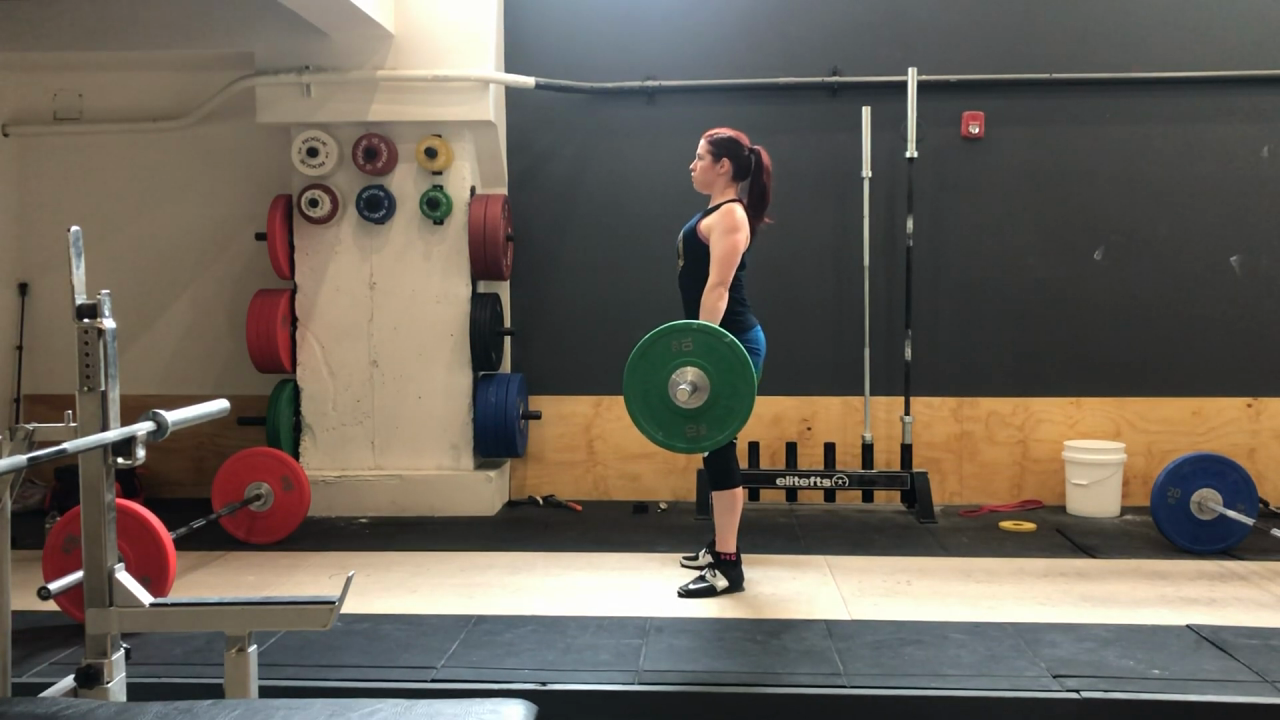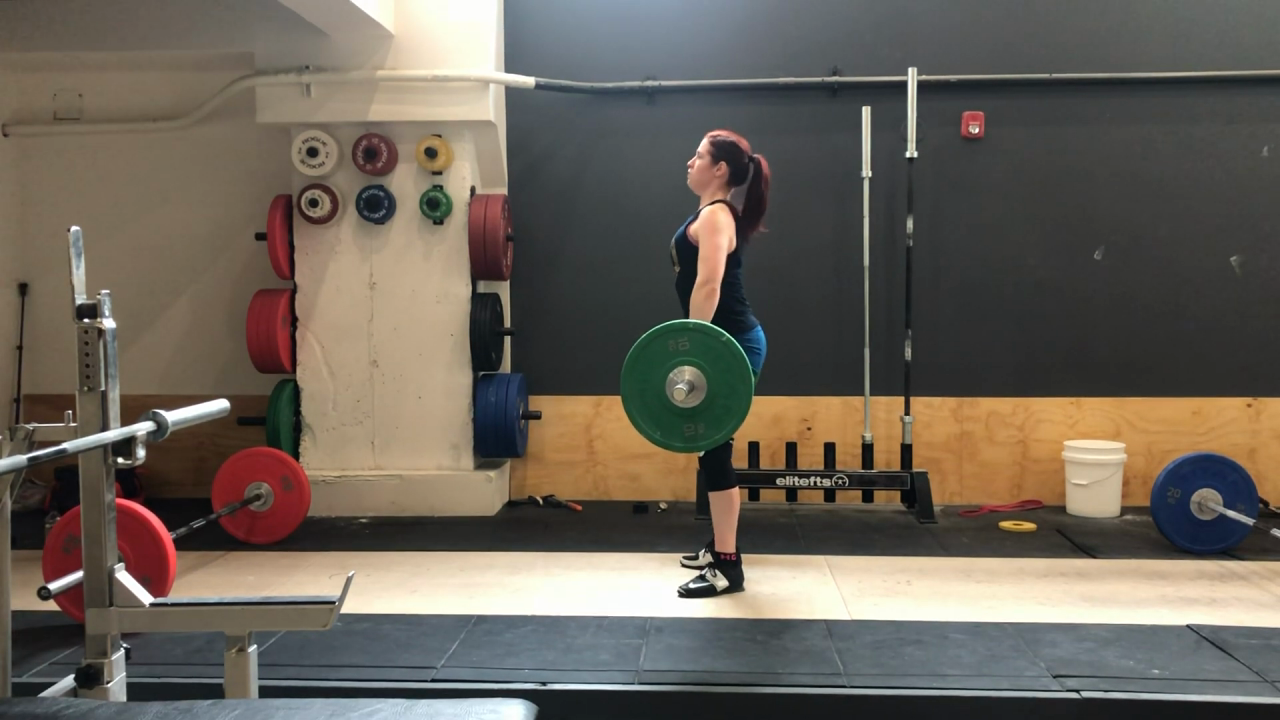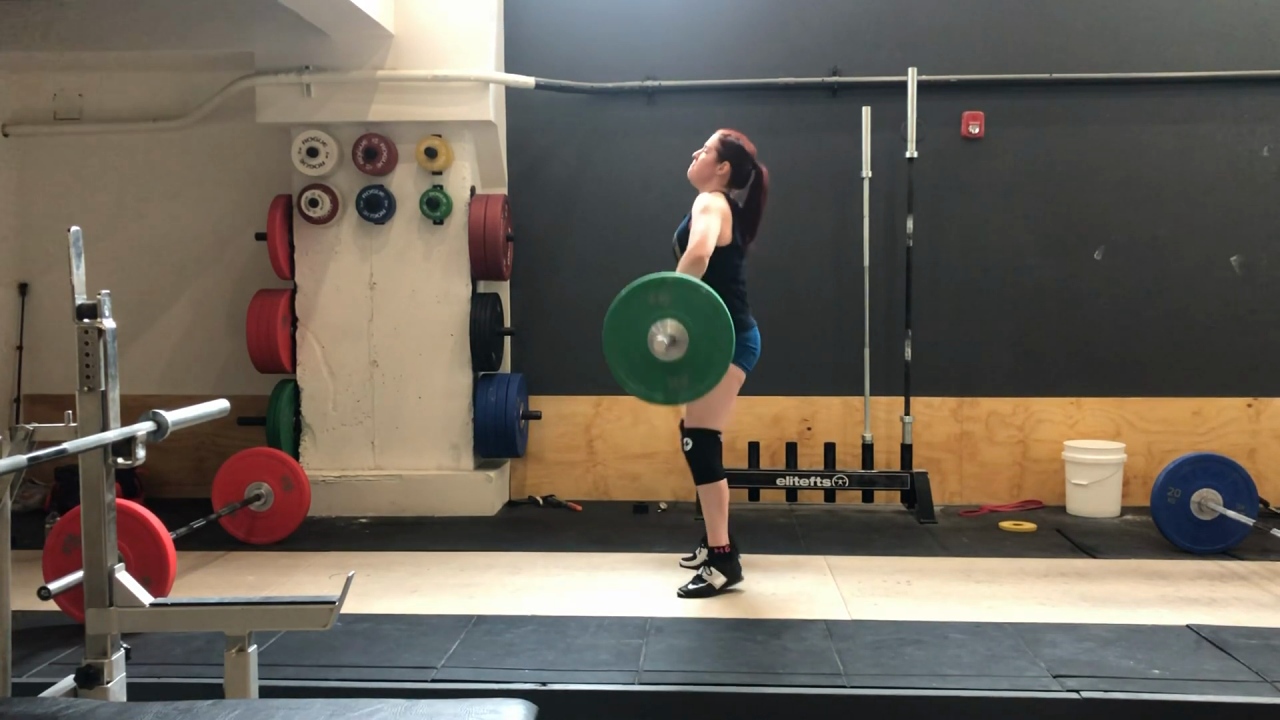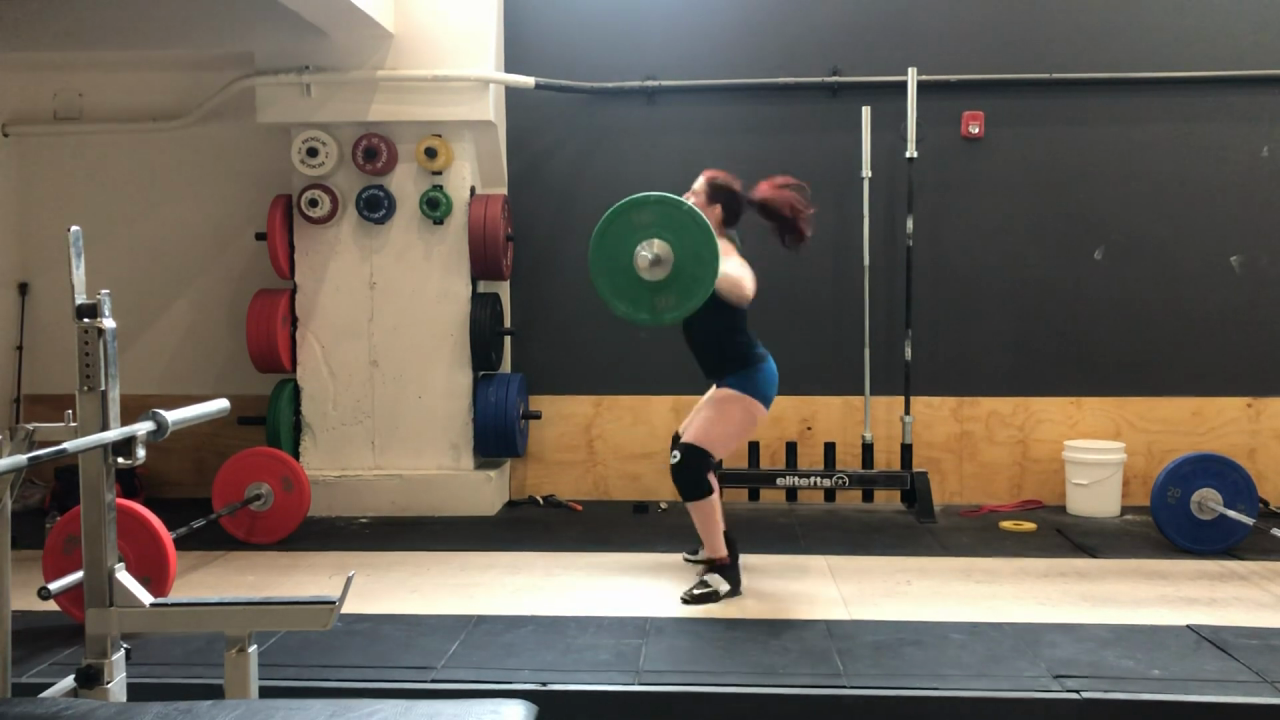
dt=0.3s
person 1, frame 1
left shoulder: (729, 215)
right shoulder: (717, 212)
left elbow: (719, 288)
left knee: (719, 450)
right knee: (713, 448)
left ankle: (727, 566)
right ankle: (720, 547)
person 1, frame 2
left shoulder: (714, 216)
right shoulder: (713, 213)
left elbow: (708, 287)
left hip: (731, 345)
left knee: (714, 451)
right knee: (709, 449)
left ankle: (727, 566)
right ankle: (720, 547)
person 1, frame 3
left shoulder: (712, 202)
right shoulder: (718, 206)
left elbow: (698, 252)
left hip: (727, 339)
left knee: (699, 444)
right knee: (698, 442)
left ankle: (722, 560)
right ankle: (716, 543)
person 1, frame 4
left shoulder: (717, 248)
right shoulder: (713, 250)
left elbow: (743, 289)
left hip: (746, 377)
right hip: (736, 374)
left knee: (687, 461)
right knee: (684, 447)
left ankle: (723, 569)
right ankle: (716, 542)
